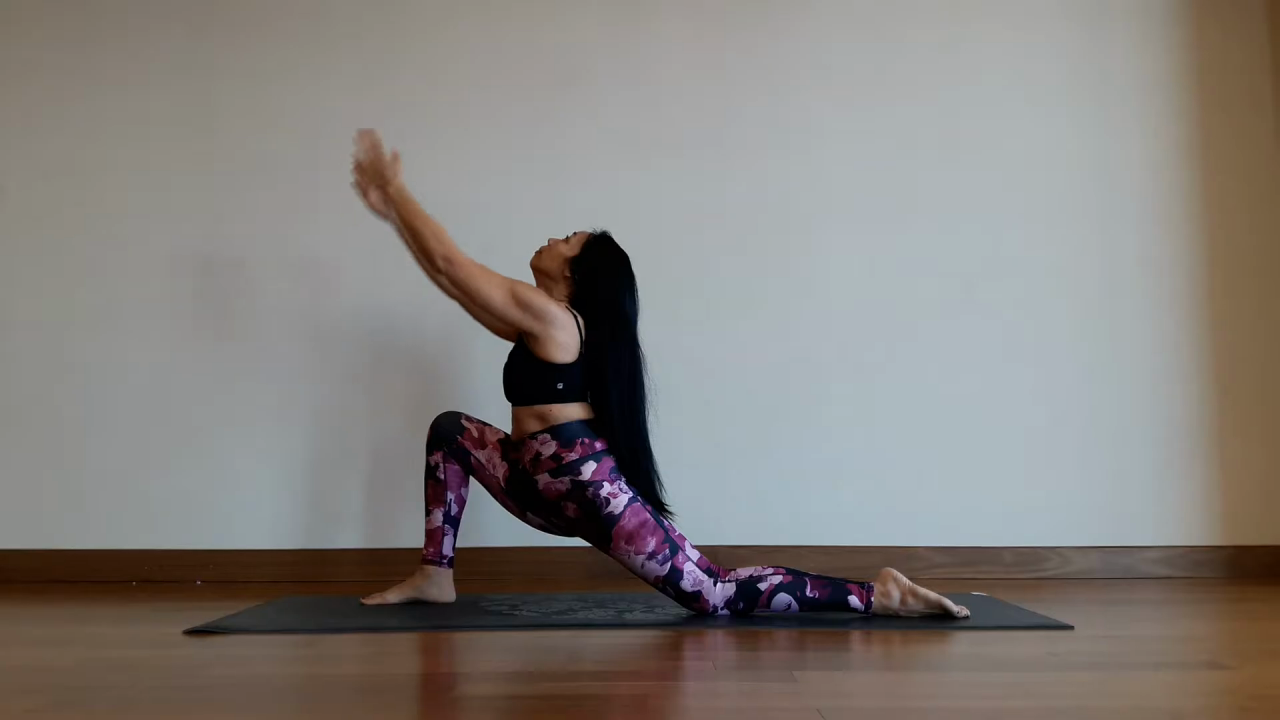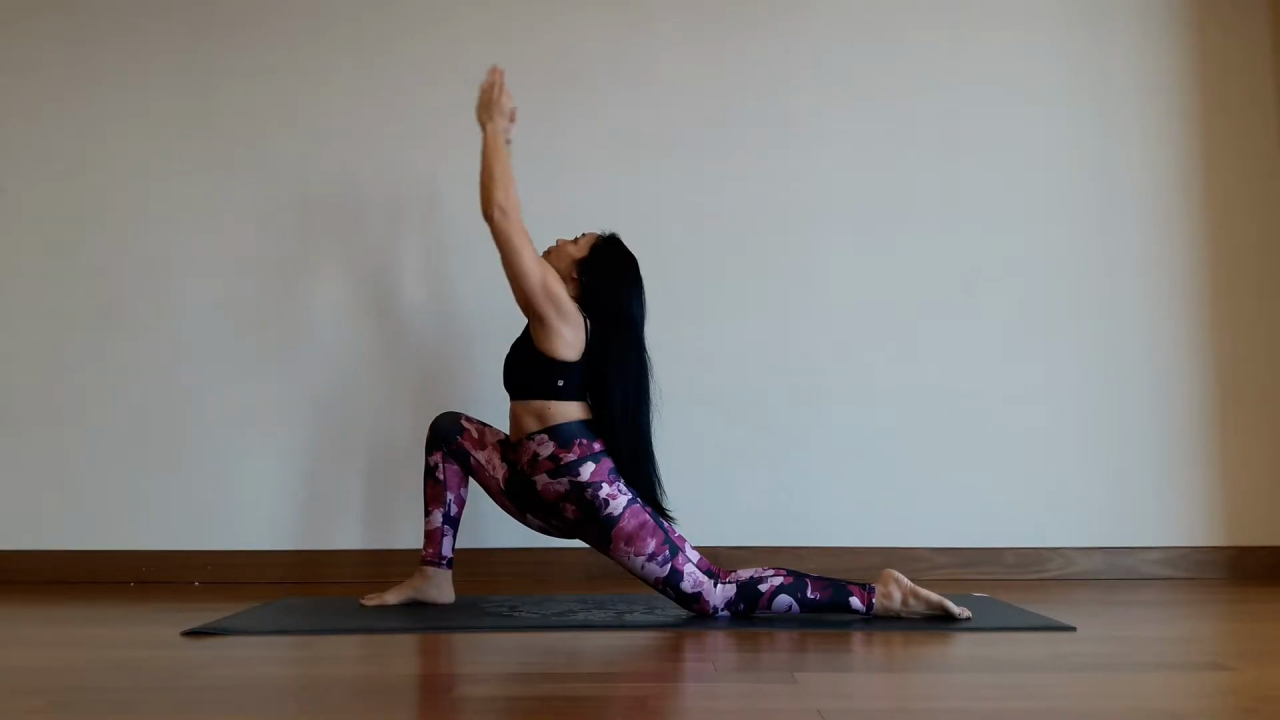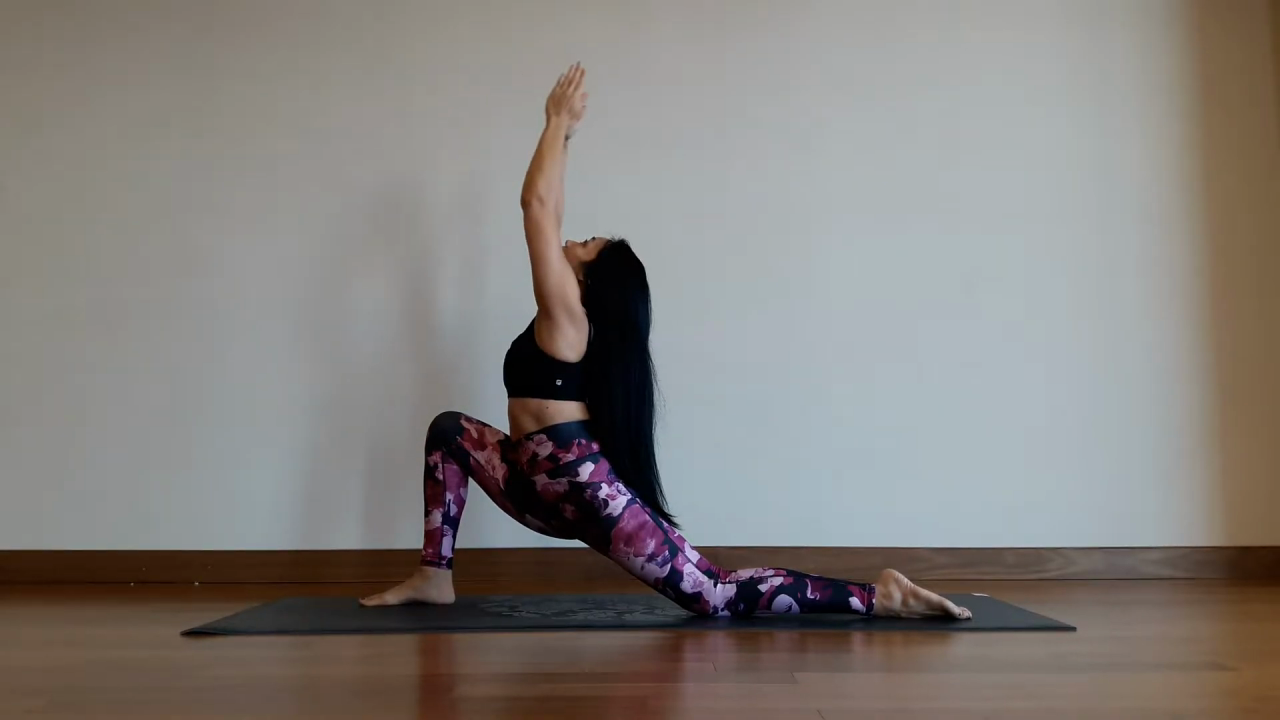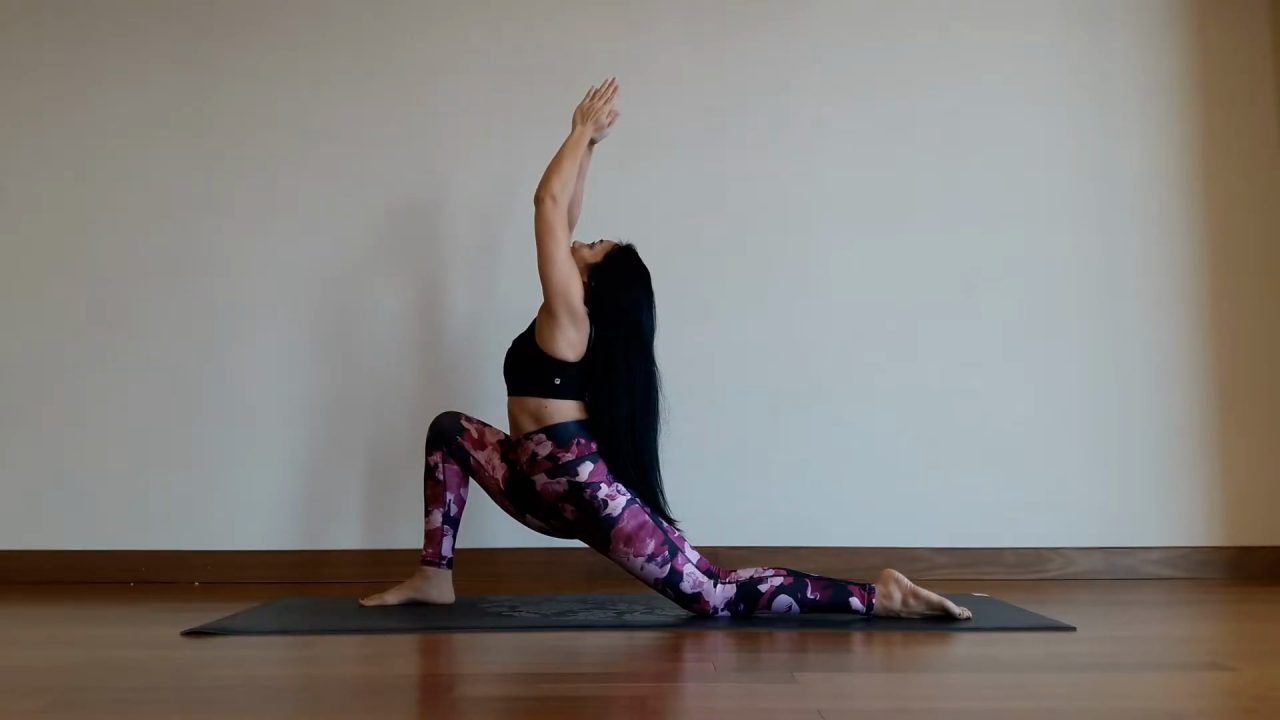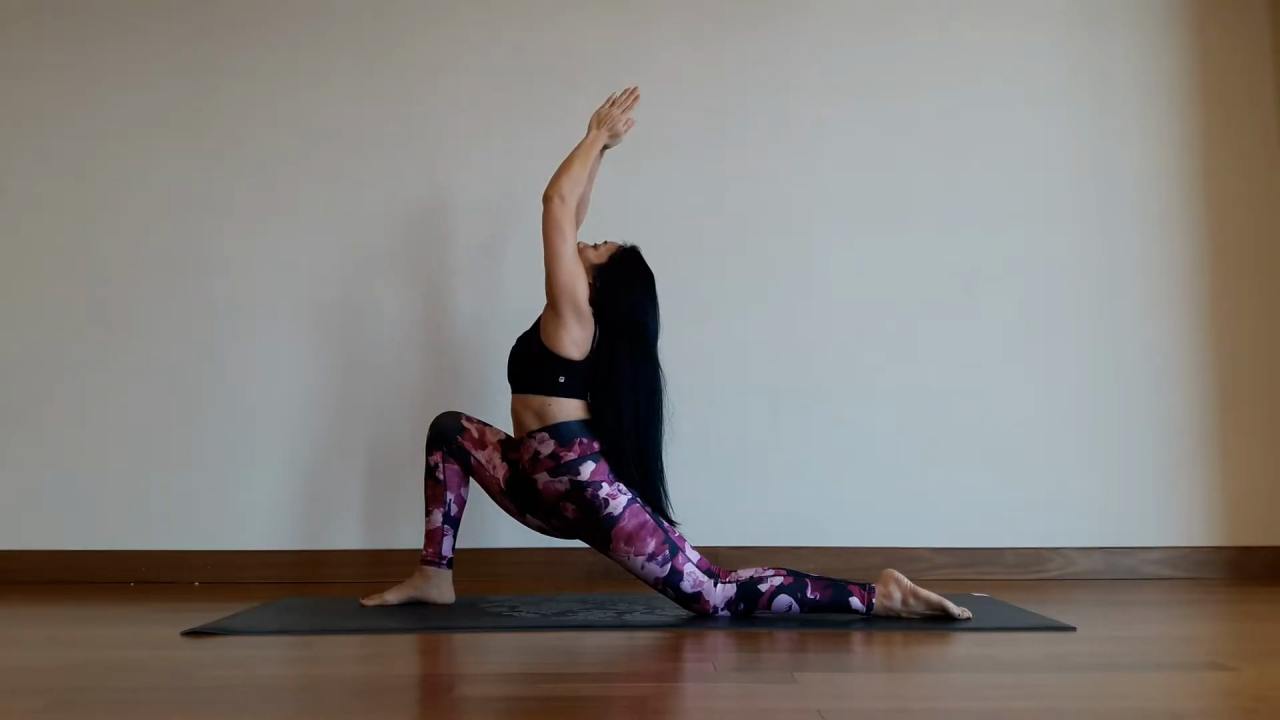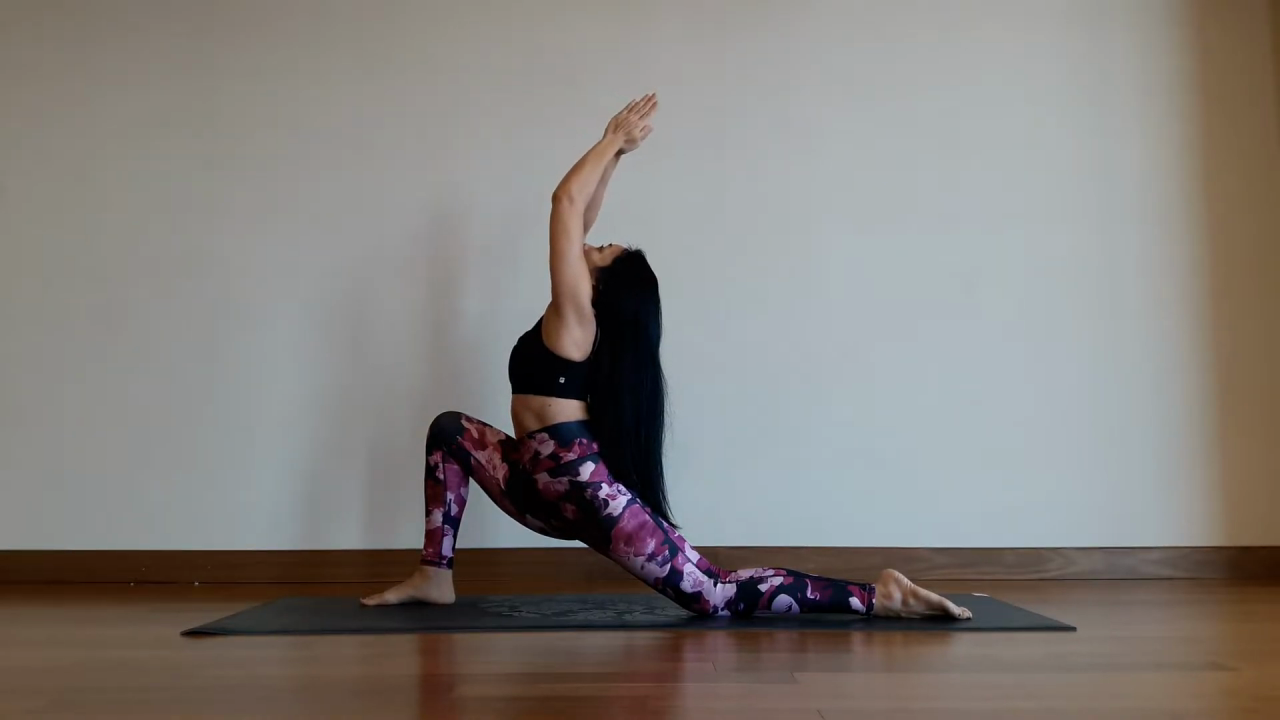
dt=0.5s
person 1, frame 1
left shoulder: (547, 314)
right shoulder: (538, 323)
left elbow: (450, 262)
right elbow: (453, 275)
left wrist: (394, 186)
right wrist: (393, 210)
left hip: (588, 485)
right hip: (556, 486)
left knee: (714, 593)
right knee: (449, 430)
left ankle: (879, 595)
right ankle: (435, 576)
person 1, frame 2
left shoulder: (558, 310)
right shoulder: (558, 316)
left elbow: (500, 213)
right elbow: (508, 221)
left wrist: (493, 129)
right wrist: (498, 134)
left hip: (582, 482)
right hip: (551, 484)
left knee: (714, 594)
right knee: (449, 430)
left ankle: (879, 596)
right ankle: (434, 577)
person 1, frame 3
left shoulder: (566, 312)
right shoulder: (568, 317)
left elbow: (535, 203)
right elbow: (546, 216)
left wrist: (558, 124)
right wrist: (561, 132)
left hip: (581, 483)
right hip: (550, 484)
left knee: (711, 592)
right knee: (449, 429)
left ankle: (878, 596)
right ankle: (435, 576)
person 1, frame 4
left shoulder: (567, 312)
right shoulder: (572, 318)
left elbow: (547, 202)
right elbow: (561, 217)
left wrist: (583, 133)
right wrist: (586, 142)
left hip: (581, 485)
right hip: (549, 487)
left knee: (712, 593)
right knee: (449, 431)
left ankle: (880, 597)
right ankle: (435, 576)
person 1, frame 5
left shoulder: (572, 311)
right shoulder: (574, 318)
left elbow: (556, 202)
right elbow: (567, 216)
left wrist: (598, 137)
right wrist: (599, 142)
left hip: (583, 484)
right hip: (549, 486)
left knee: (711, 593)
right knee: (449, 430)
left ankle: (878, 597)
right ankle: (435, 575)
person 1, frame 6
left shoulder: (575, 310)
right shoulder: (581, 320)
left elbow: (565, 202)
right elbow: (577, 217)
left wrist: (615, 142)
right wrist: (615, 147)
left hip: (581, 485)
right hip: (549, 486)
left knee: (711, 592)
right knee: (449, 430)
left ankle: (879, 596)
right ankle: (435, 574)
